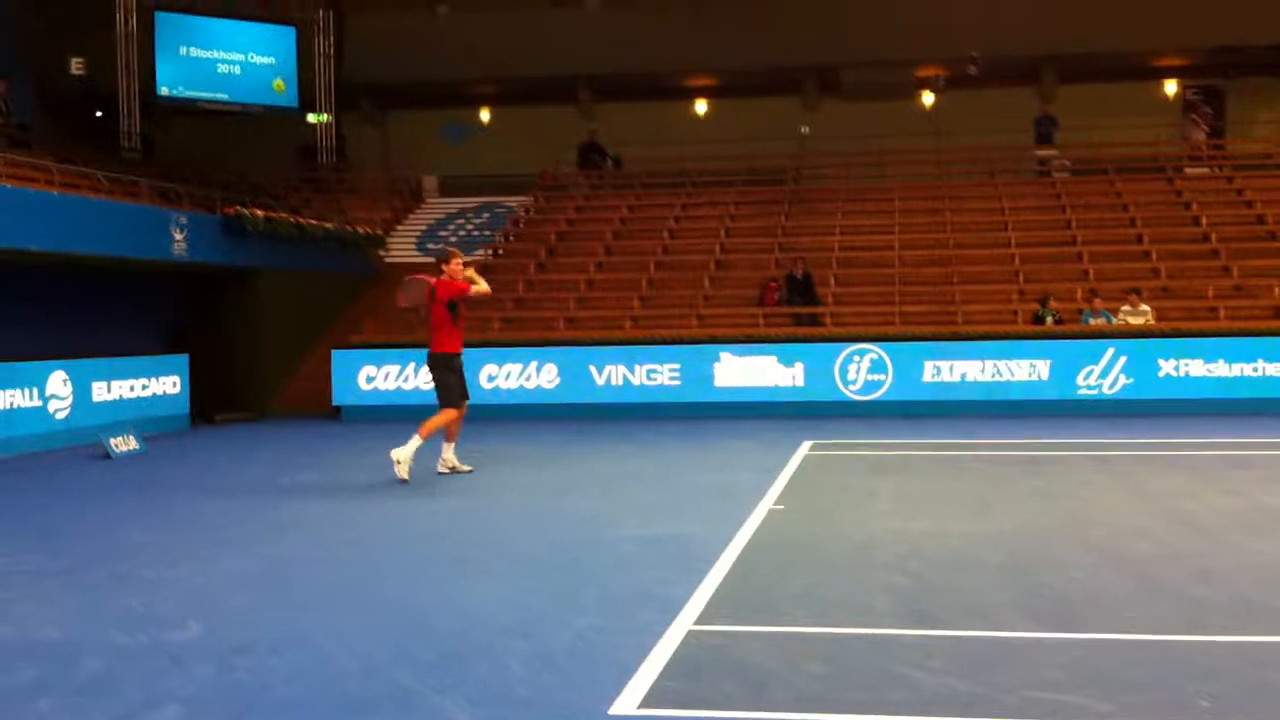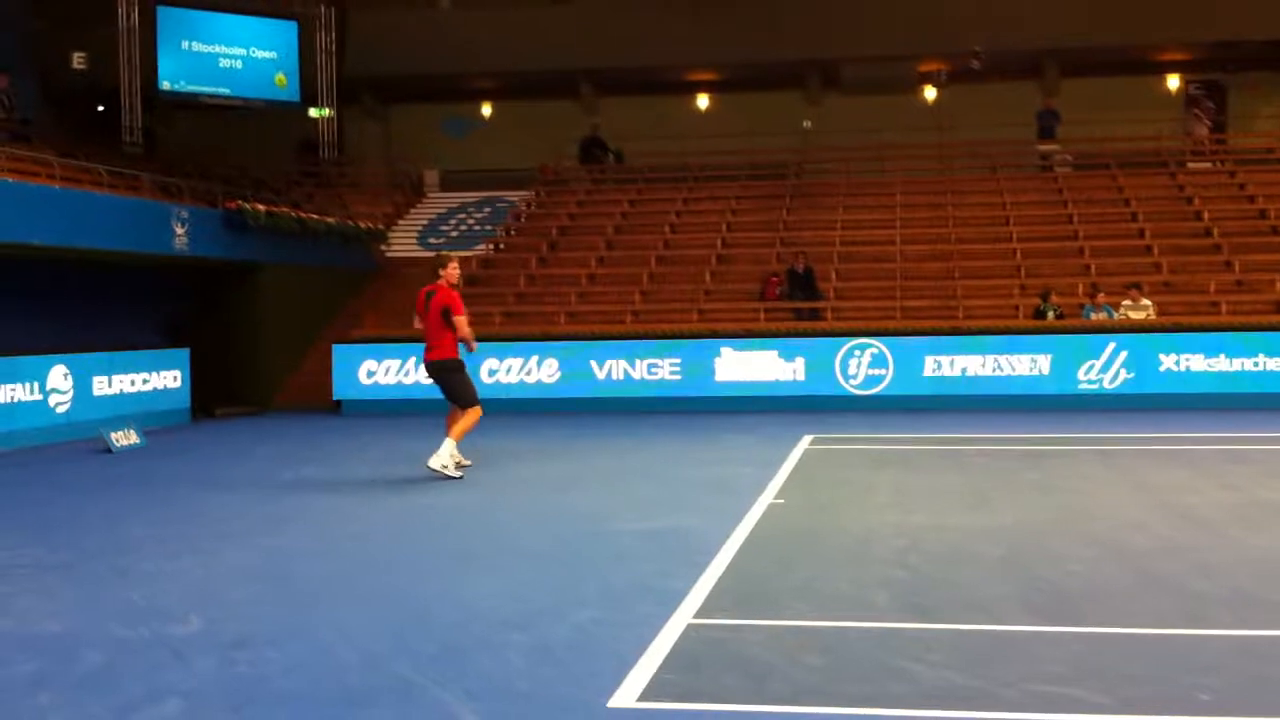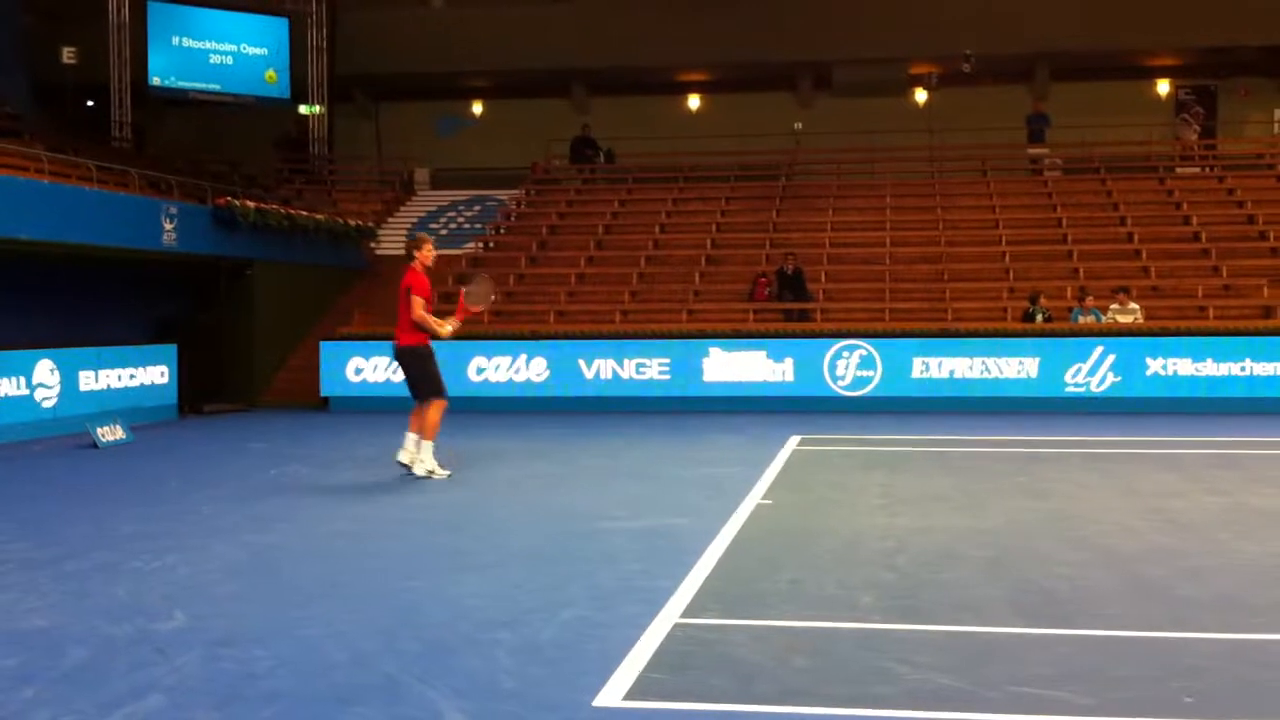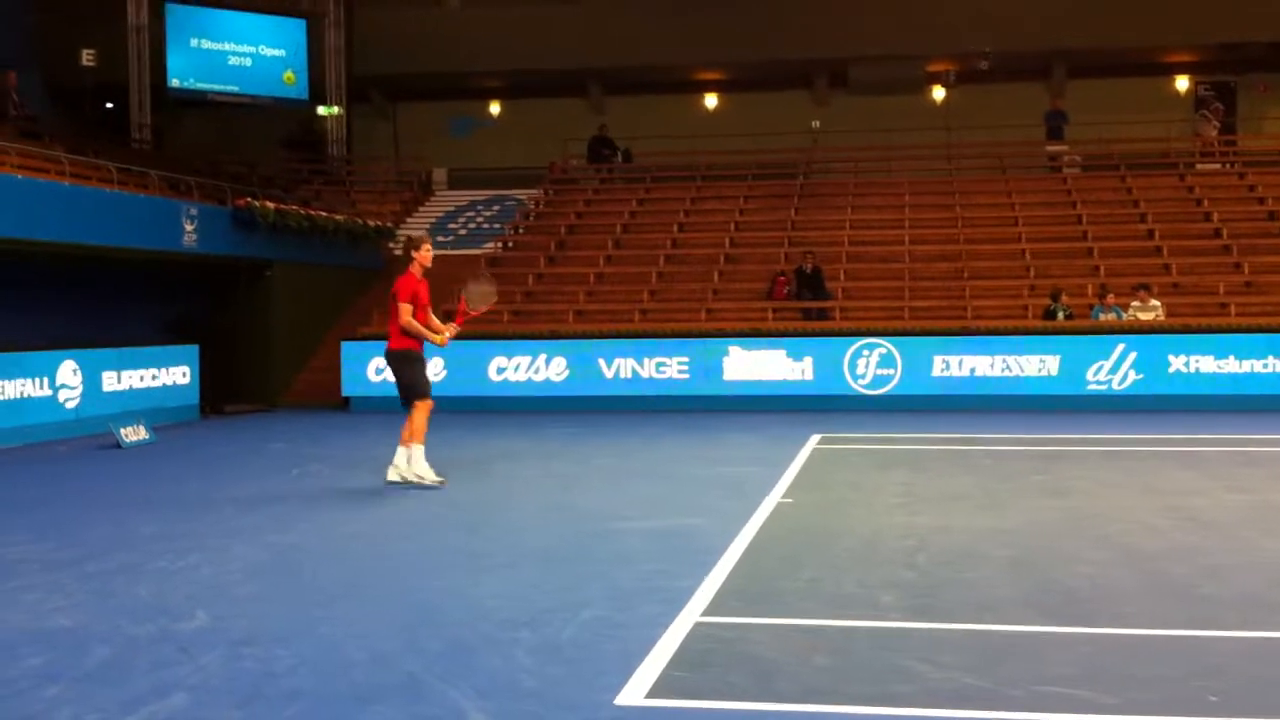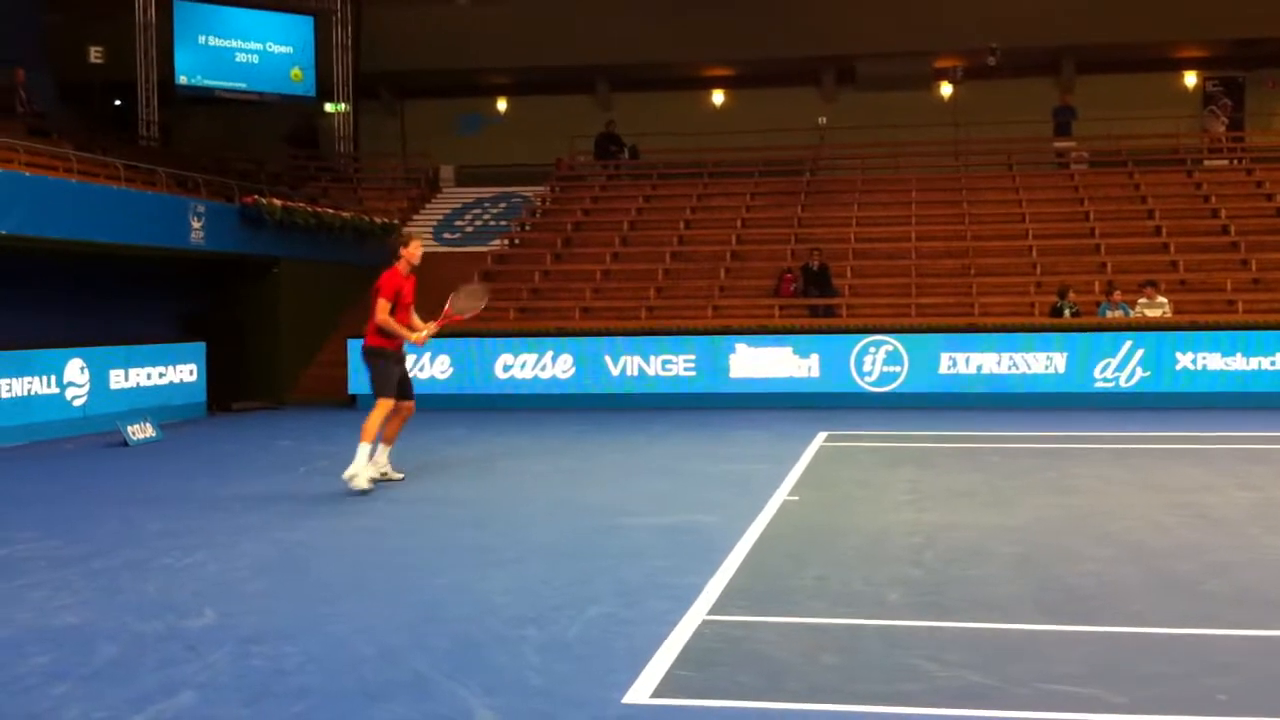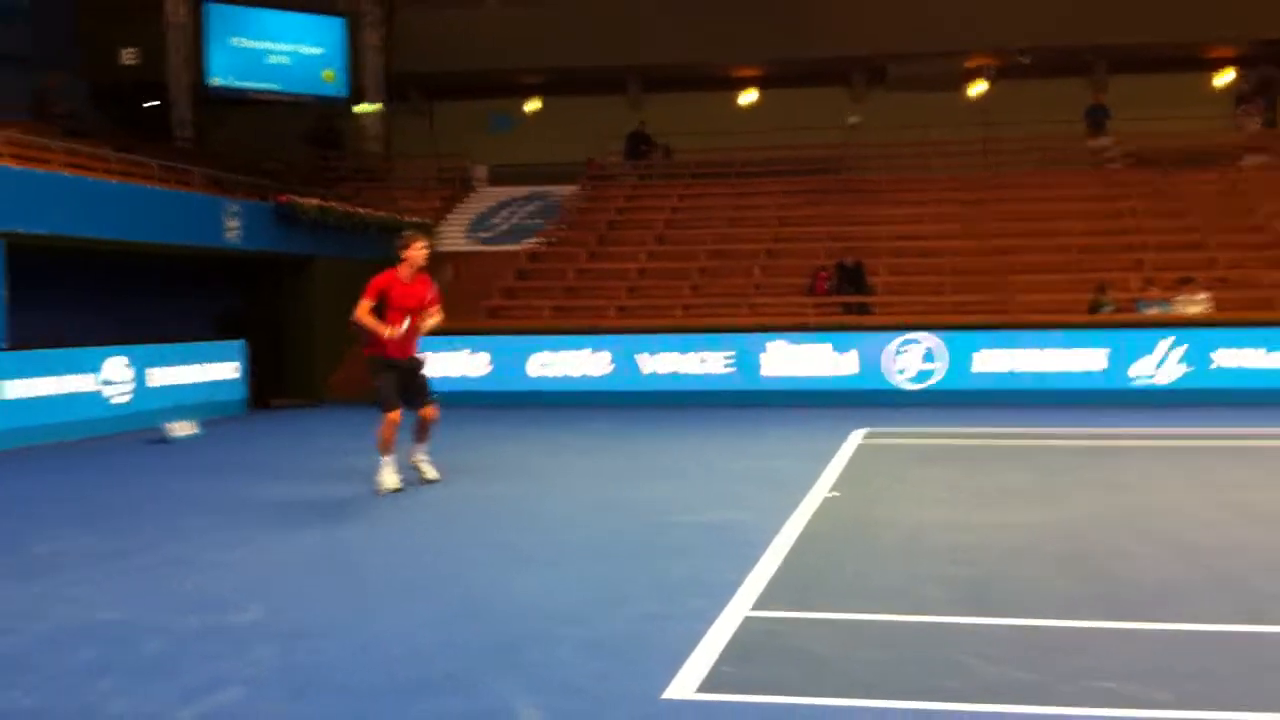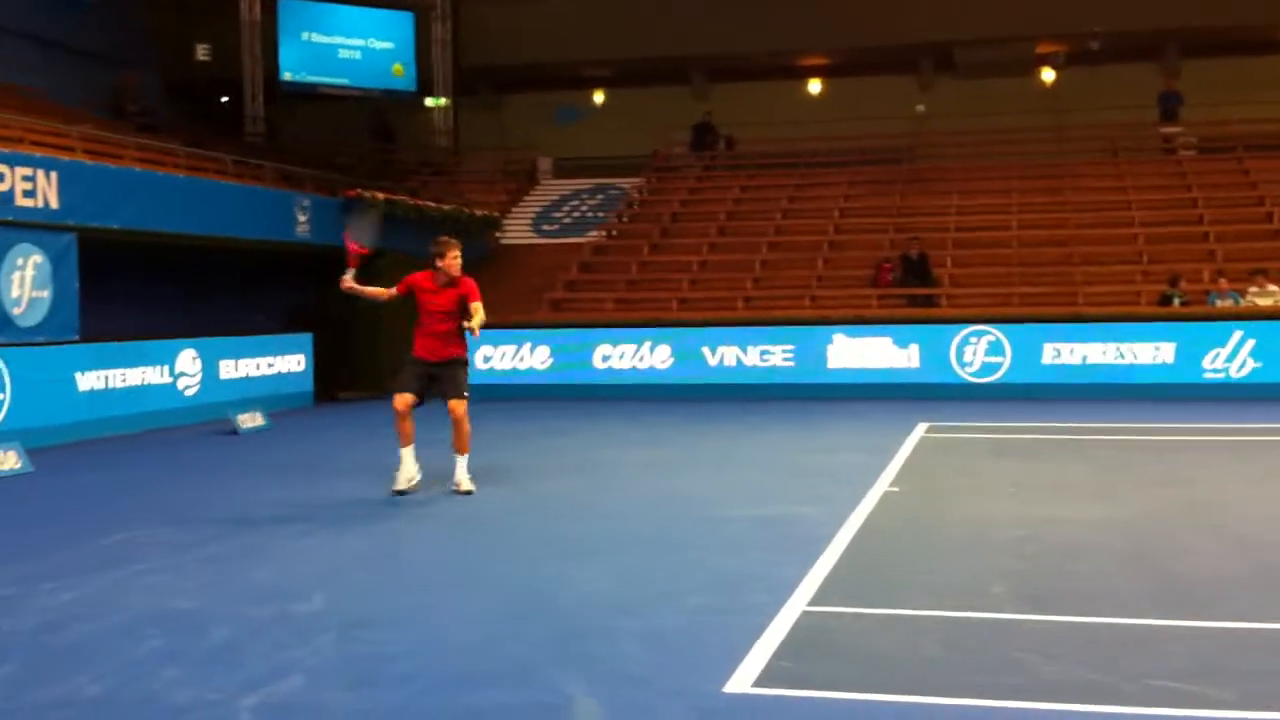
dt=0.3s
person 1, frame 1
left shoulder: (436, 287)
right shoulder: (451, 287)
right elbow: (485, 290)
right wrist: (473, 276)
left hip: (450, 356)
right hip: (444, 357)
left knee: (461, 408)
right knee: (450, 412)
left ankle: (447, 459)
right ankle: (405, 453)
person 1, frame 2
left shoulder: (424, 293)
right shoulder: (451, 296)
left elbow: (418, 323)
right elbow: (464, 332)
right wrist: (472, 342)
left hip: (431, 360)
right hip: (447, 361)
left knee: (457, 405)
right knee: (474, 411)
left ankle: (452, 455)
right ankle: (441, 458)
person 1, frame 3
left shoulder: (409, 277)
right shoulder: (418, 278)
right elbow: (417, 314)
left wrist: (443, 324)
right wrist: (439, 332)
left hip: (403, 347)
right hip: (415, 347)
left knee: (423, 402)
right knee: (437, 401)
left ankle: (409, 452)
right ankle: (425, 461)
person 1, frame 4
left shoulder: (422, 283)
right shoulder: (406, 283)
left elbow: (427, 315)
right elbow: (405, 321)
left wrist: (444, 329)
right wrist: (433, 338)
left hip: (412, 353)
right hip: (402, 351)
left knee: (422, 408)
right knee: (423, 404)
left ankle: (400, 467)
right ankle: (418, 466)
person 1, frame 5
left shoulder: (410, 280)
right shoulder: (389, 279)
right elbow: (380, 318)
left wrist: (423, 328)
right wrist: (409, 336)
left hip: (393, 351)
right hip: (380, 350)
left knee: (406, 407)
right knee: (385, 404)
left ankle: (379, 463)
right ankle: (358, 467)
person 1, frame 6
left shoulder: (426, 284)
right shoulder: (383, 280)
left elbow: (435, 317)
right elbow: (359, 313)
left wrist: (428, 325)
right wrist: (382, 330)
left hip: (408, 359)
right hip: (383, 359)
left knee: (430, 414)
right knee: (393, 417)
left ankle: (418, 456)
right ankle: (386, 471)
person 1, frame 7
left shoulder: (466, 285)
right shoulder: (416, 281)
left elbow: (479, 313)
right elbow: (388, 294)
left wrist: (474, 324)
right wrist: (357, 288)
left hip: (453, 360)
right hip: (421, 359)
left knee: (458, 411)
right knee: (401, 405)
left ankle: (461, 474)
right ankle: (408, 468)
